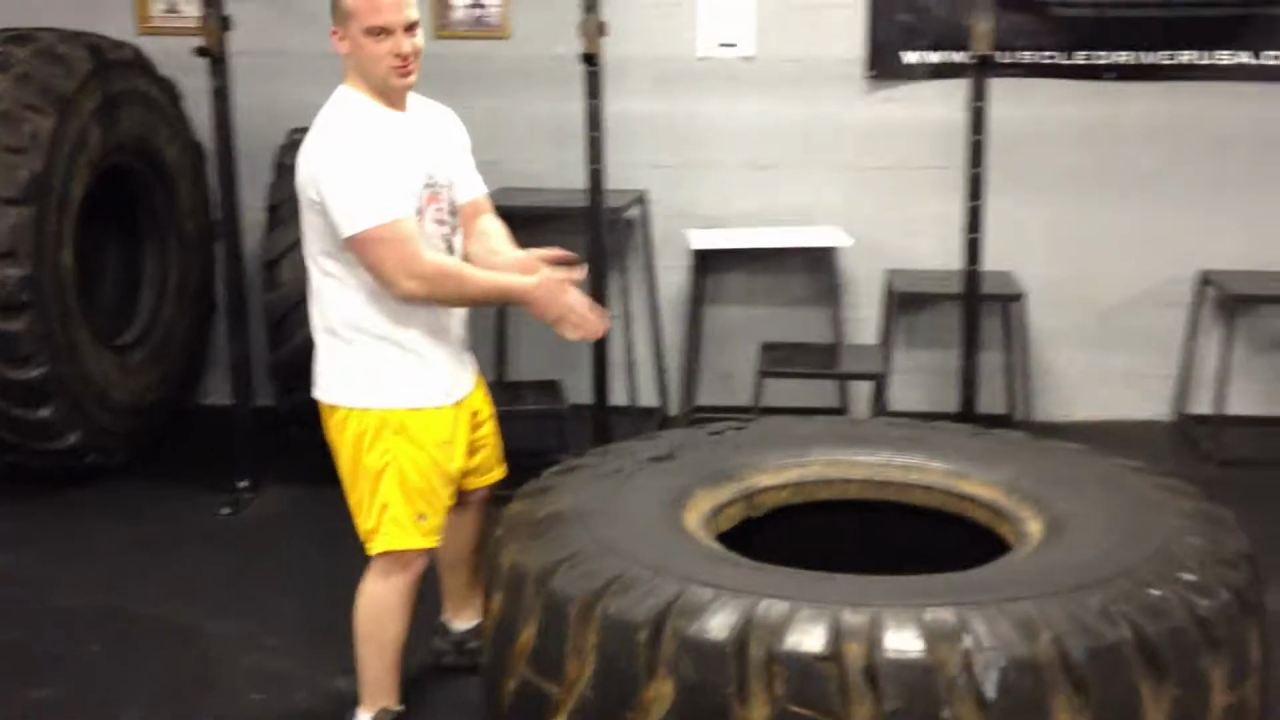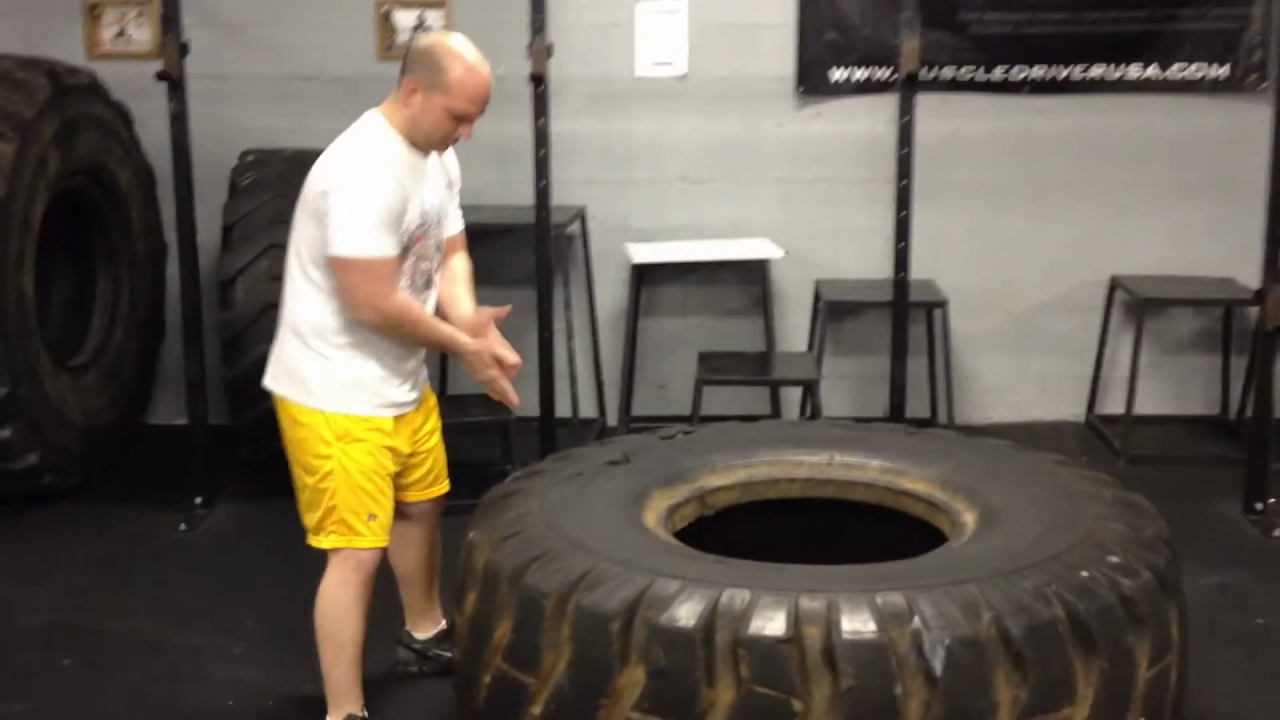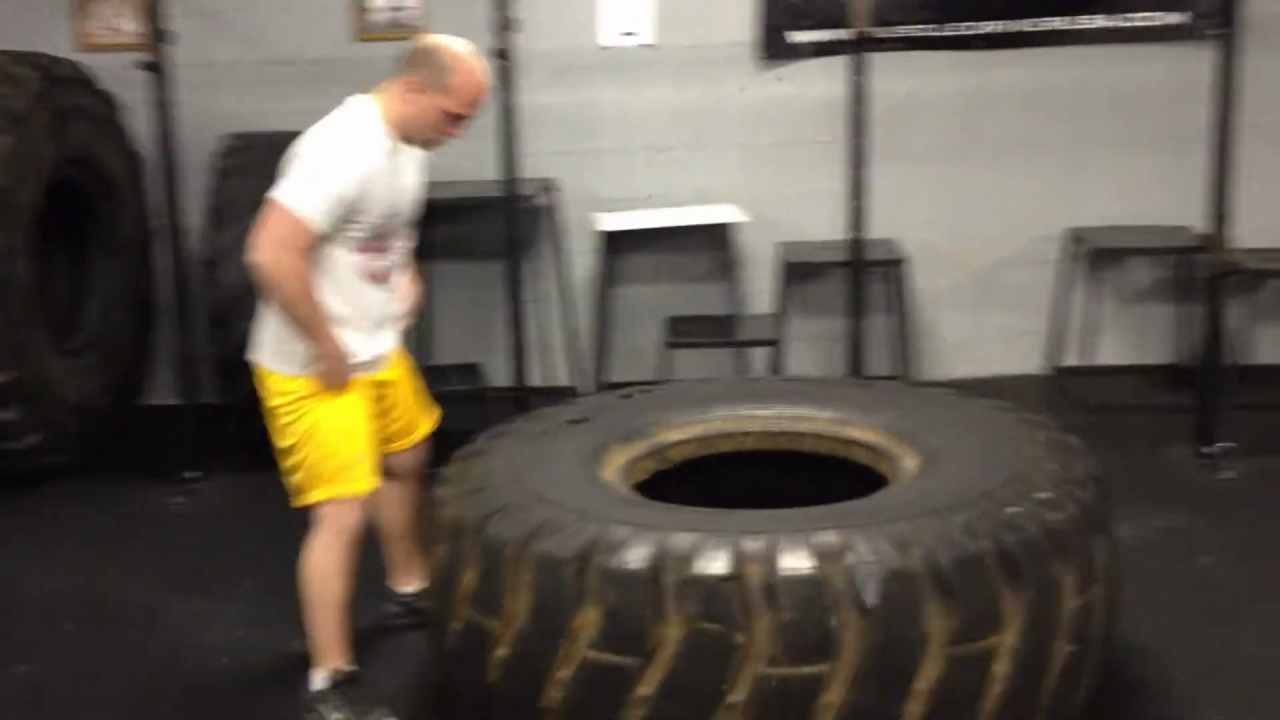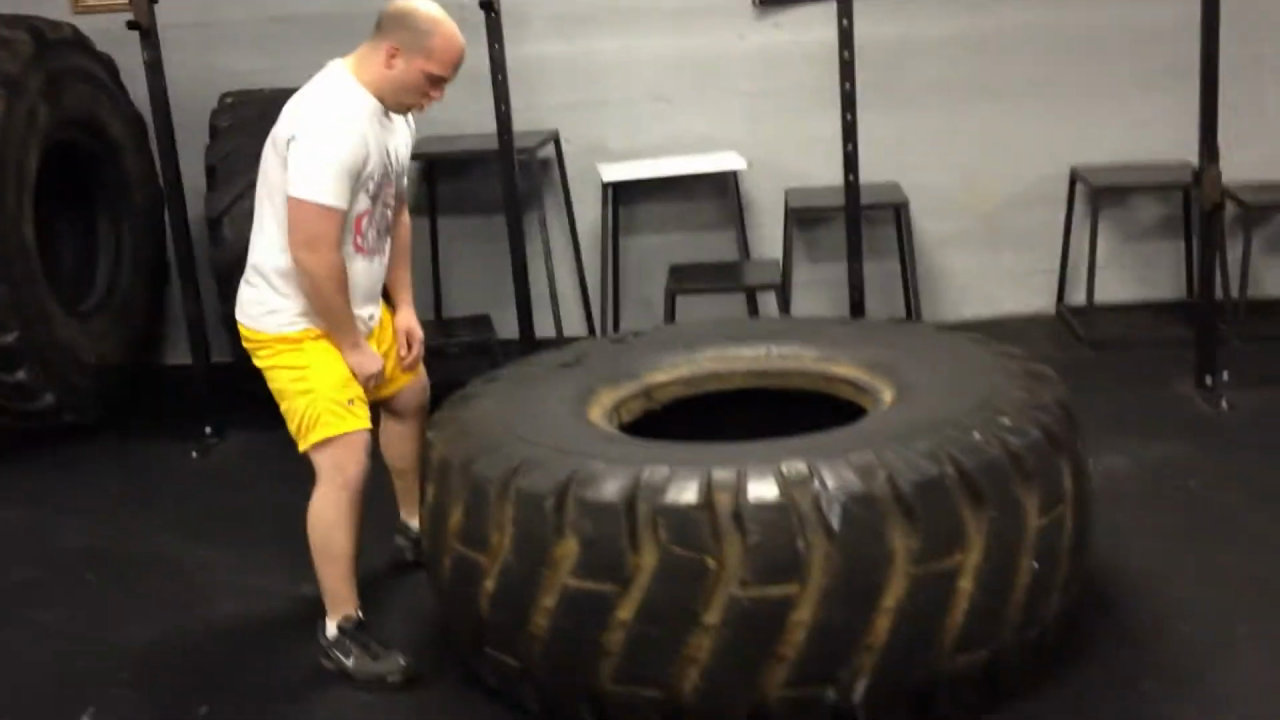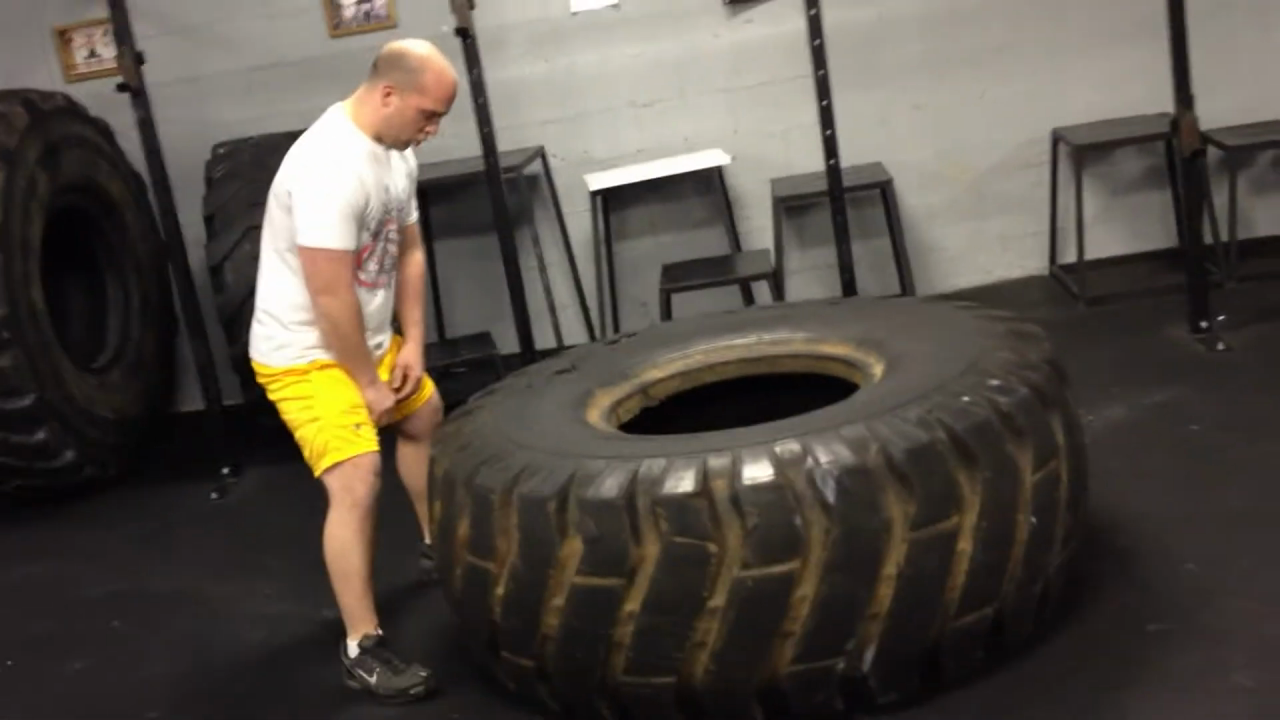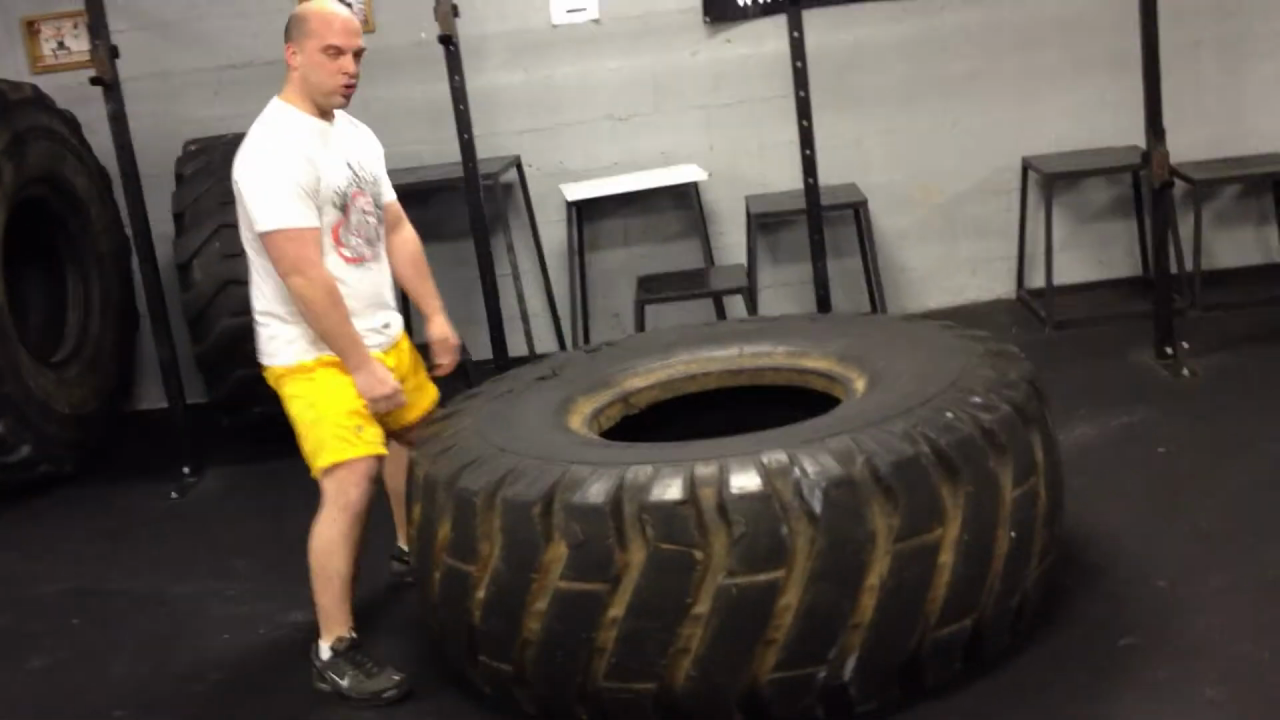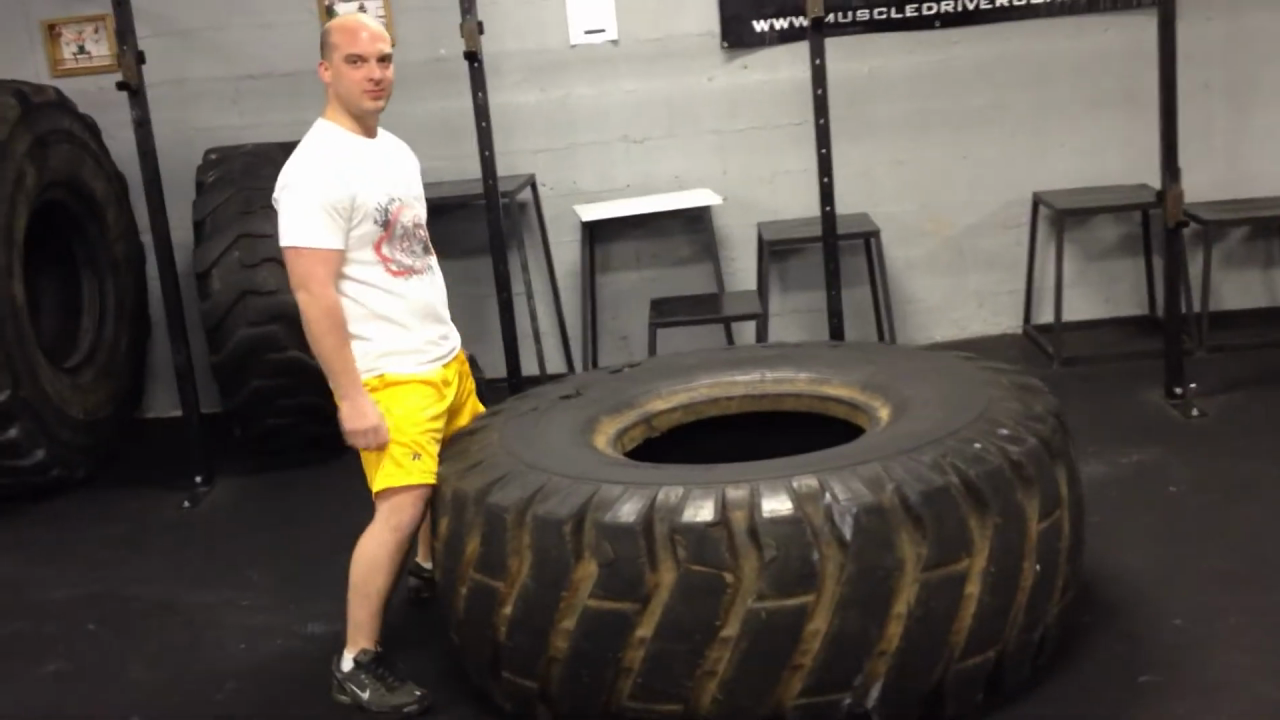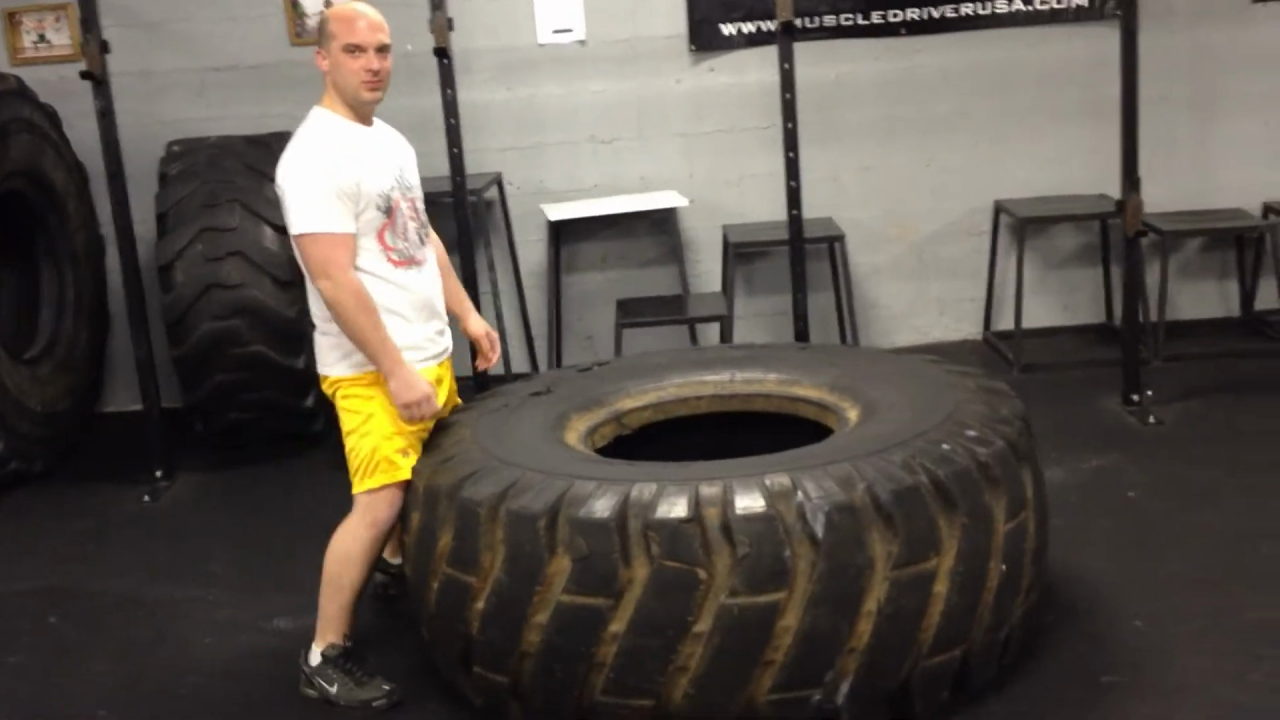
dt=0.5s
person 1, frame 1
left shoulder: (437, 123)
right shoulder: (345, 142)
left elbow: (477, 226)
right elbow: (409, 273)
left wrist: (526, 269)
right wrist: (525, 291)
left hip: (449, 369)
right hip: (382, 390)
left knee: (469, 495)
right knee: (402, 555)
left ankle: (462, 625)
person 1, frame 2
left shoulder: (437, 160)
right shoulder: (362, 172)
left elbow: (449, 256)
right elbow: (370, 304)
left wrist: (474, 332)
right wrist: (461, 337)
left hip: (400, 381)
right hip: (336, 393)
left knee: (420, 504)
right knee: (357, 553)
left ankle: (424, 635)
person 1, frame 3
left shoulder: (407, 144)
right shoulder: (343, 150)
right elbow: (271, 255)
left wrist: (406, 276)
right wrist: (325, 346)
left hip: (378, 349)
right hip: (312, 366)
left knee: (404, 465)
right knee: (343, 515)
left ankle: (408, 590)
person 1, frame 4
left shoulder: (391, 110)
right shoulder: (330, 121)
left elbow: (395, 213)
right elbow: (313, 253)
left wrist: (404, 308)
right wrist: (351, 346)
left hip: (360, 308)
right hip: (295, 319)
left knee: (410, 396)
right knee: (345, 465)
left ankle: (414, 527)
right ankle: (341, 631)
person 1, frame 5
left shoulder: (395, 152)
right shoulder: (330, 166)
left elbow: (408, 249)
right elbow: (330, 296)
left wrist: (412, 343)
right wrist: (367, 383)
left hip: (369, 337)
right hip: (303, 350)
left knee: (426, 417)
right knee: (356, 485)
left ankle: (439, 544)
right ankle: (363, 648)
person 1, frame 6
left shoulder: (357, 135)
right shoulder: (275, 149)
left elbow: (395, 229)
right elbow: (304, 276)
left wrist: (433, 317)
right wrist: (360, 368)
left hip: (381, 334)
right hip: (313, 354)
left knee: (415, 432)
right knee: (349, 489)
left ankle: (413, 550)
right ankle: (334, 651)
person 1, frame 7
left shoulder: (396, 152)
right shoulder: (317, 171)
right elbow: (315, 295)
left wrist: (451, 337)
right wrist: (353, 396)
left hip: (442, 354)
right hip: (386, 373)
right knee: (401, 507)
left ankle: (432, 567)
right ankle: (357, 662)
person 1, frame 8
left shoulder: (389, 140)
right shoulder: (317, 155)
right elbow: (334, 279)
left wrist: (468, 317)
right wrist: (395, 372)
left hip: (428, 351)
right hip: (372, 366)
left knee: (424, 475)
right knee: (380, 503)
left ankle: (394, 564)
right ankle: (325, 657)
